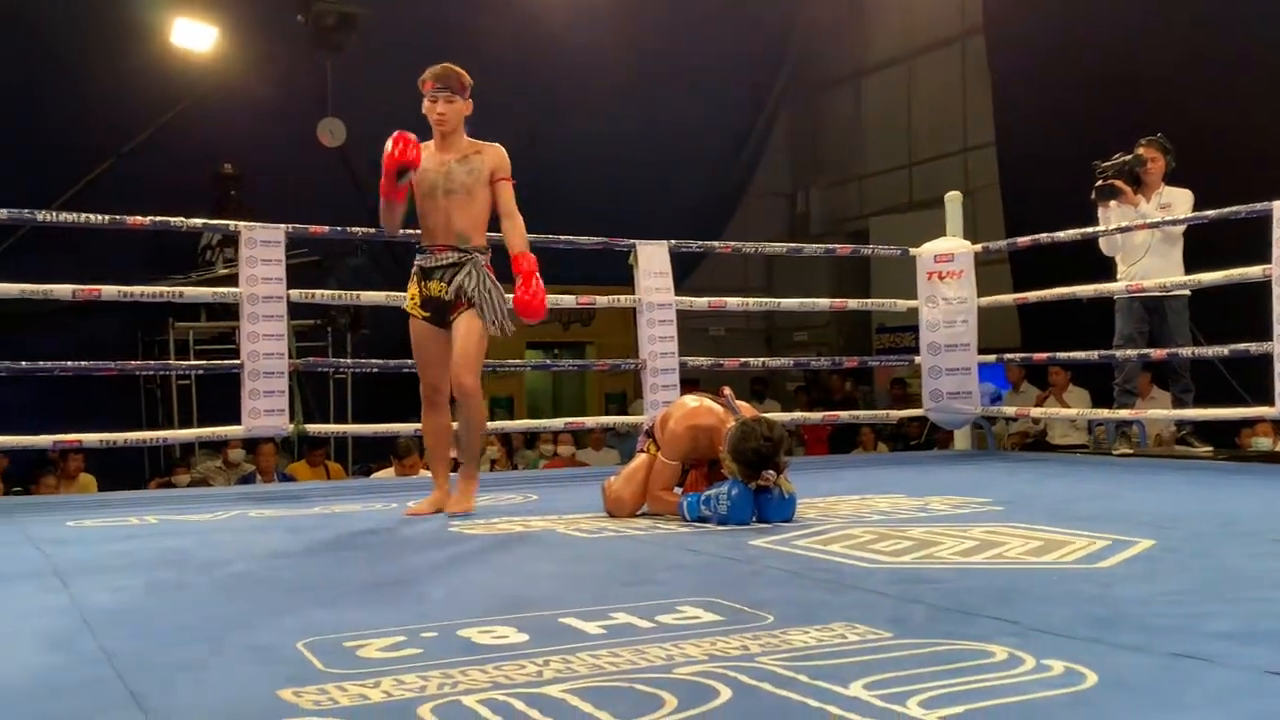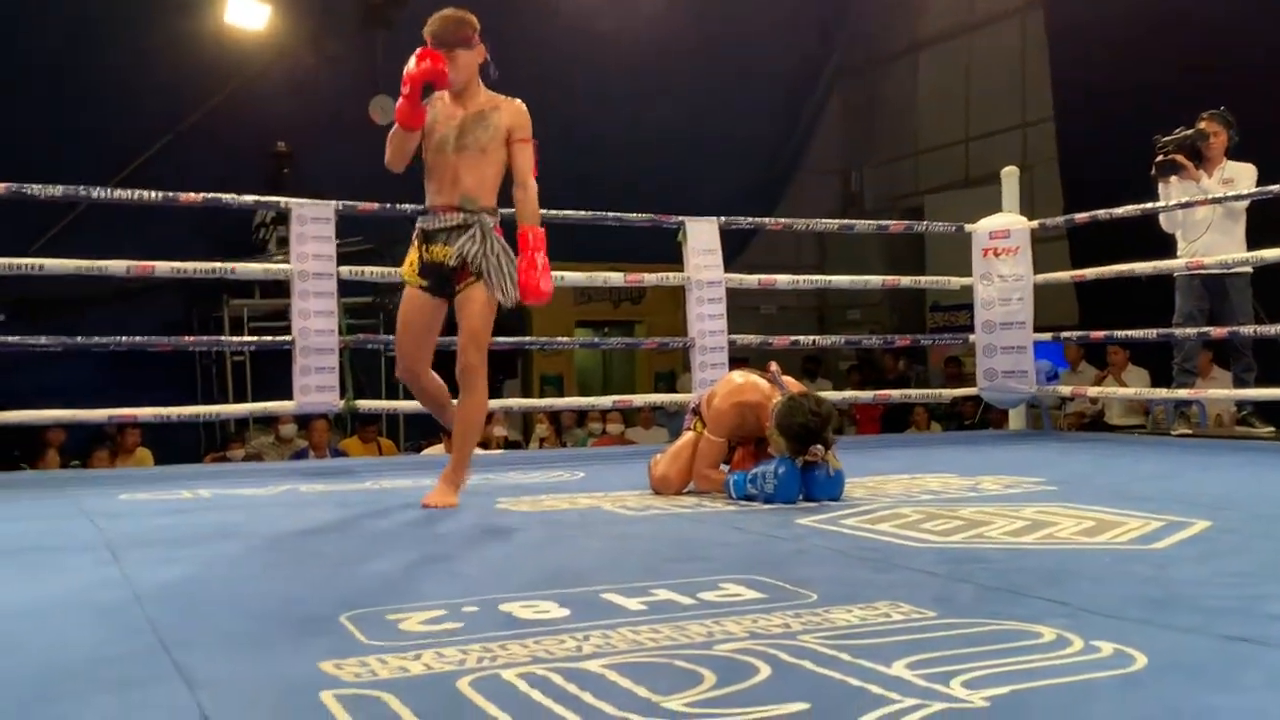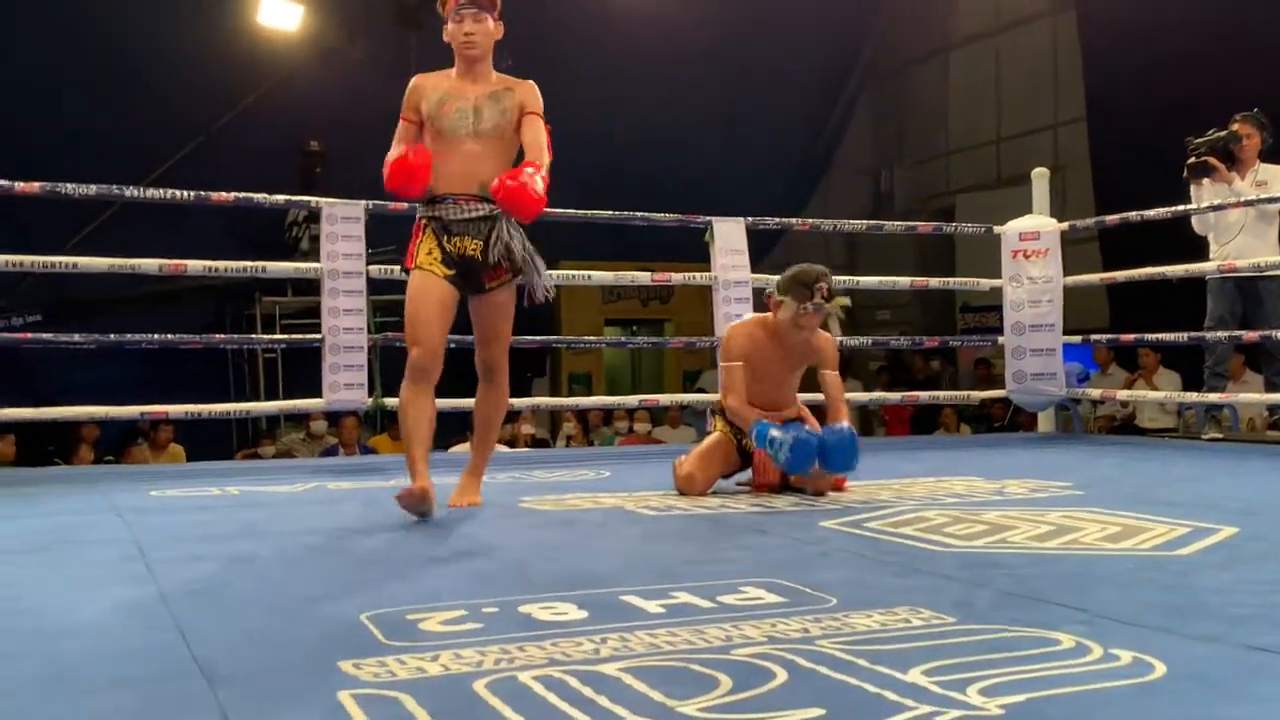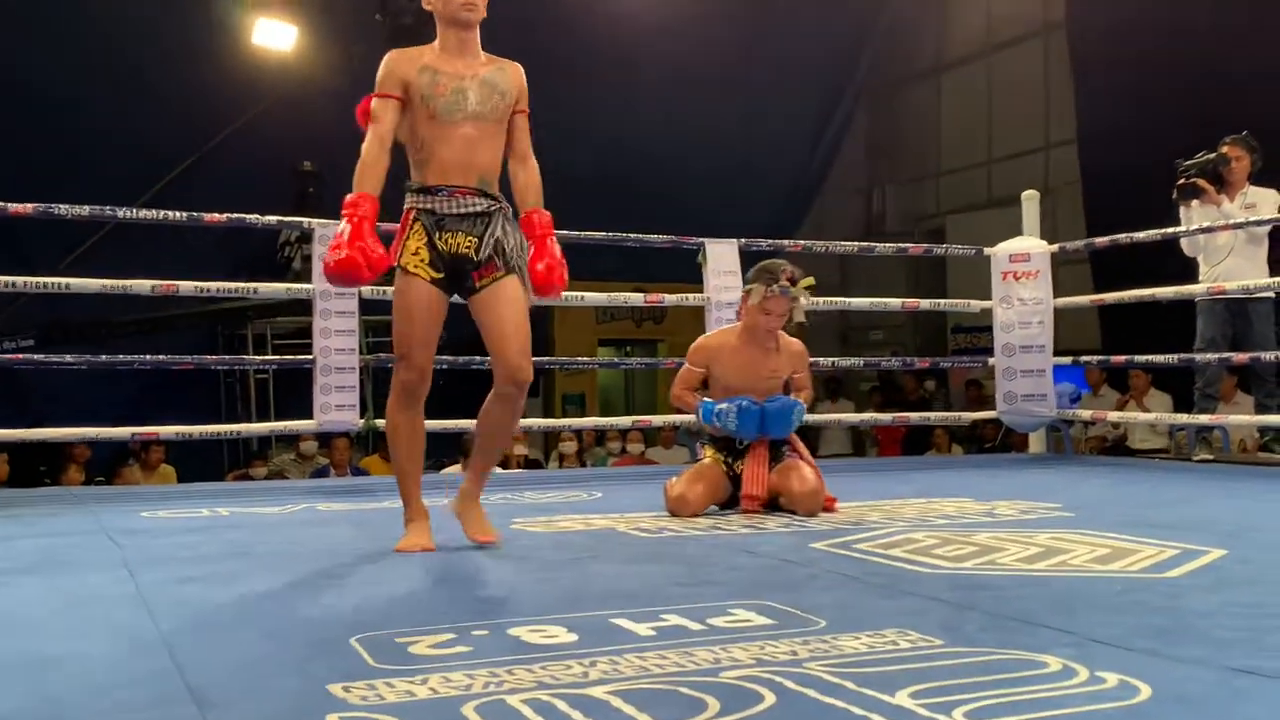
dt=0.4s
person 1, frame 1
left shoulder: (491, 155)
right shoulder: (414, 157)
left elbow: (510, 217)
right elbow: (390, 226)
left wrist: (527, 272)
right wrist: (395, 178)
left hip: (471, 274)
right hip: (425, 275)
left knee: (466, 385)
right knee: (431, 391)
left ankle: (468, 476)
right ankle: (441, 488)
person 1, frame 2
left shoulder: (510, 112)
right shoulder: (428, 108)
left elbow: (525, 185)
right elbow: (395, 162)
left wrist: (532, 252)
right wrist: (413, 100)
left hip: (478, 238)
right hip: (428, 239)
left knee: (471, 364)
right knee: (410, 368)
left ankle: (452, 478)
right ankle: (462, 433)
person 1, frame 3
left shoulder: (522, 93)
right shoulder: (423, 88)
left elbow: (538, 153)
right elbow: (396, 160)
left wrist: (531, 180)
right wrist: (398, 167)
left hip: (494, 231)
right hip: (436, 230)
left knee: (493, 366)
right knee: (423, 359)
left ankle: (473, 475)
right ankle: (421, 479)
person 1, frame 4
left shoulder: (510, 75)
right shoulder: (402, 65)
left elbow: (523, 161)
right elbow: (377, 146)
left wrist: (541, 235)
right wrist: (357, 221)
left hip: (491, 227)
right hip: (426, 225)
left knee: (517, 374)
right knee: (412, 378)
left ankle: (472, 490)
right ankle: (416, 516)
person 2, frame 1
left shoulder: (1181, 196)
right shoulder: (1120, 202)
left elbow: (1173, 229)
right elbow: (1110, 249)
left wrist: (1136, 204)
right wrist: (1104, 208)
left hip: (1171, 293)
right hip: (1131, 293)
left knee: (1180, 362)
right knee: (1126, 364)
left ankle: (1184, 430)
right ankle: (1123, 432)
person 2, frame 2
left shoulder: (1244, 171)
right shoulder: (1180, 177)
left elbow: (1236, 204)
right elbow: (1170, 225)
left wrist: (1198, 179)
right wrist: (1164, 184)
left hip: (1233, 270)
right hip: (1191, 271)
left knee: (1241, 341)
right knee: (1186, 343)
left ankle: (1246, 410)
right ankle: (1182, 413)
person 2, frame 3
right shoulder: (1212, 179)
right elbow: (1202, 228)
left wrist: (1230, 181)
right wrist: (1197, 186)
right hip: (1223, 273)
right knee: (1217, 347)
right ankle: (1212, 417)
person 2, frame 4
right shoulder: (1202, 204)
right elbow: (1191, 249)
left wrist: (1220, 203)
right wrist: (1186, 209)
right hip: (1213, 297)
right knee: (1207, 370)
right ankle: (1202, 439)
person 3, frame 1
left shoulder: (757, 429)
right shoulder: (684, 429)
right elbow: (655, 496)
left wrist: (775, 485)
right wrist: (700, 506)
left hip: (709, 458)
right hip: (662, 443)
right knee: (619, 504)
right ankle: (613, 484)
person 3, frame 2
left shoulder: (806, 405)
right shoulder: (730, 405)
right elbow: (702, 475)
right hip: (707, 423)
right knee: (665, 482)
right ankle: (660, 460)
person 3, frame 3
left shoulder: (822, 344)
right shoulder: (741, 334)
left elbow: (837, 403)
right elbow: (734, 404)
left wrist: (842, 433)
right wrist: (770, 437)
left hip: (788, 422)
right hip: (737, 423)
left knee: (820, 481)
right knee: (689, 480)
left ankle: (776, 476)
person 3, frame 4
left shoulder: (794, 350)
right shoulder: (711, 345)
left elbow: (804, 391)
right elbow: (678, 393)
left wrist: (797, 408)
right wrist: (713, 412)
left hip: (773, 449)
right hip: (723, 449)
left knee: (811, 500)
right knee: (680, 502)
left ankle: (765, 496)
right ankle: (725, 490)
